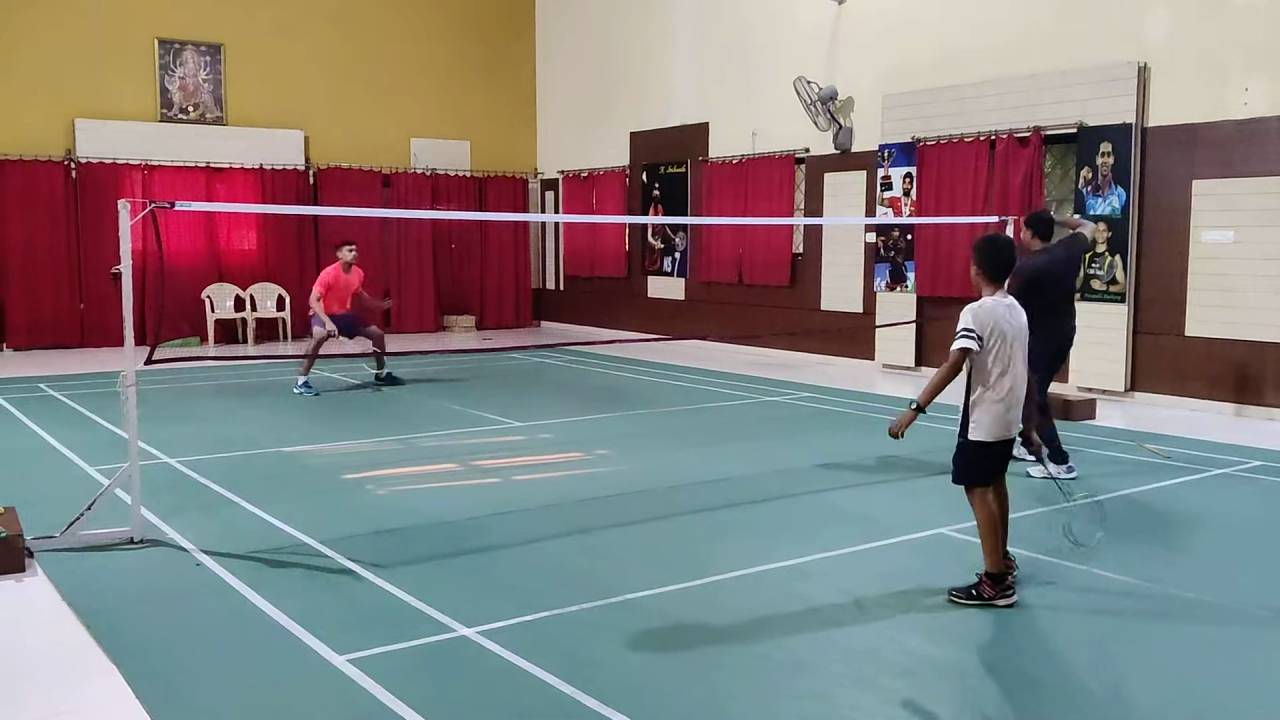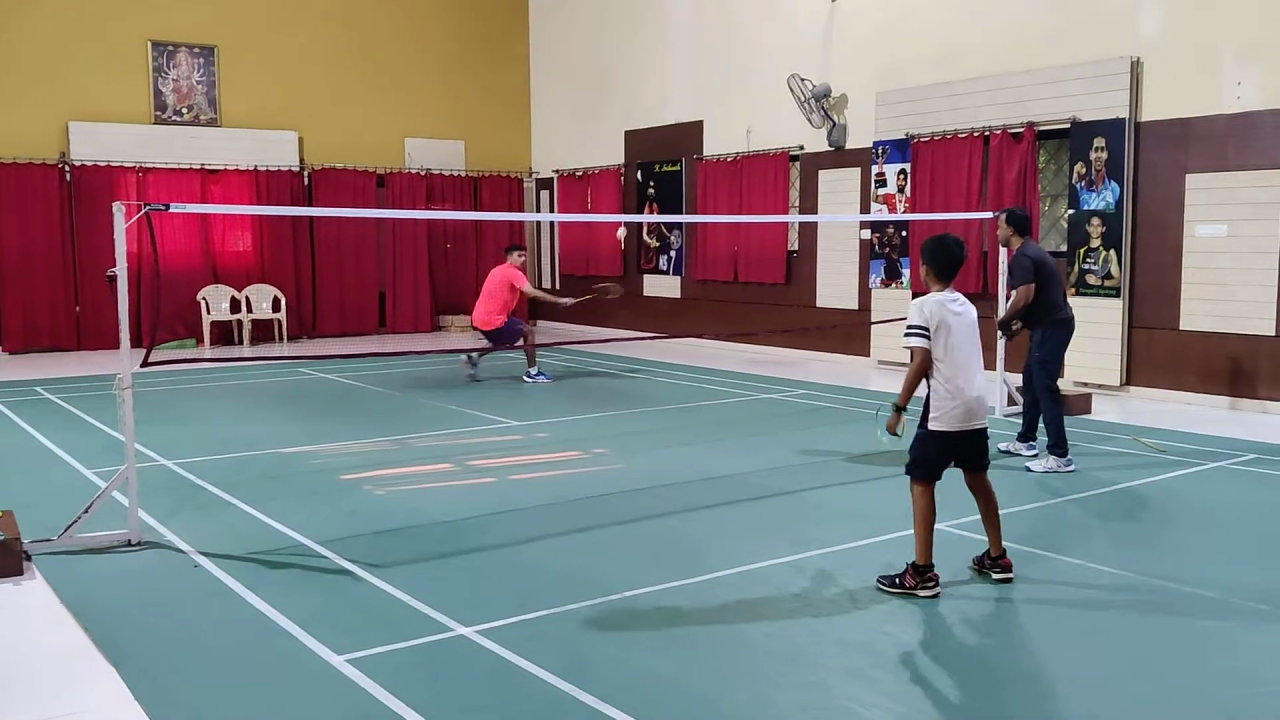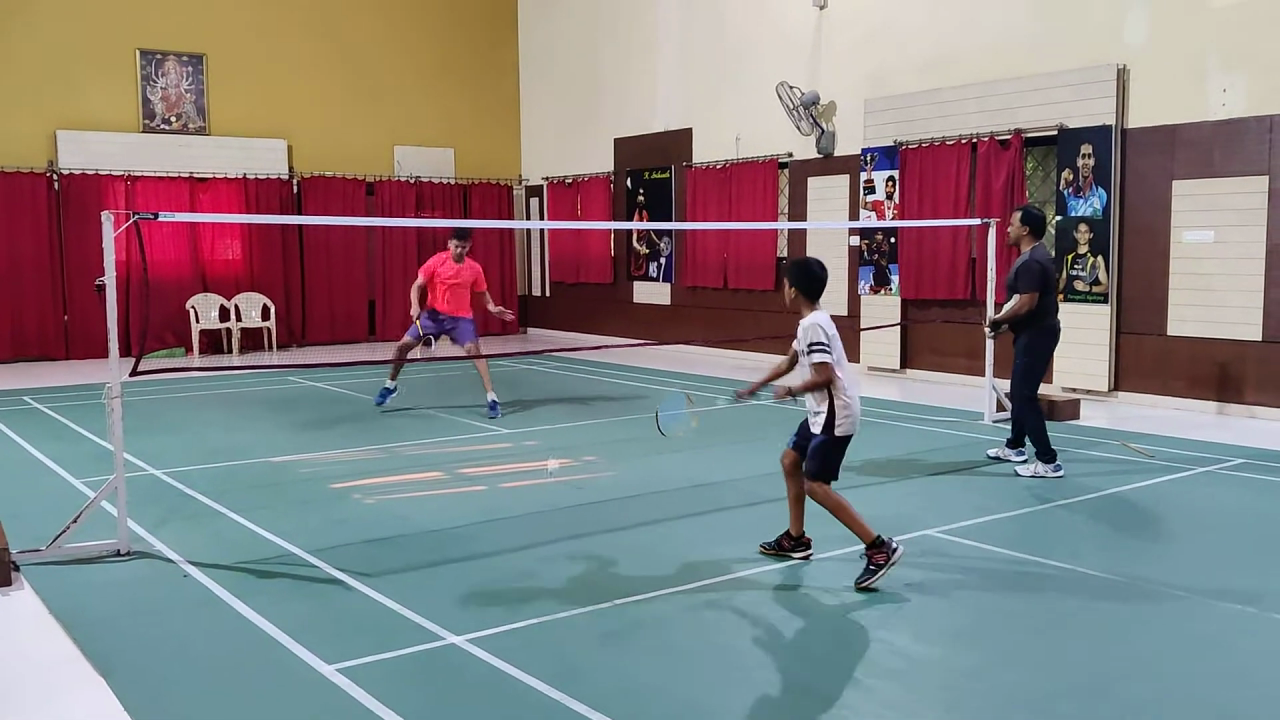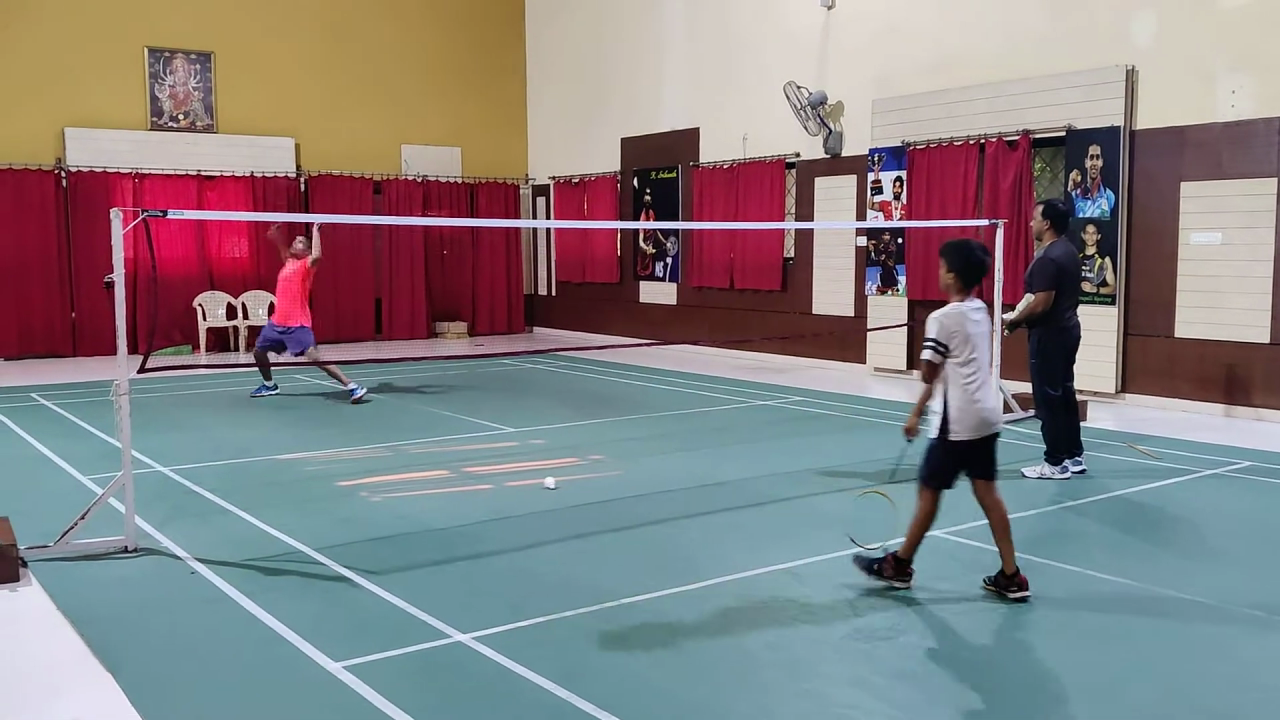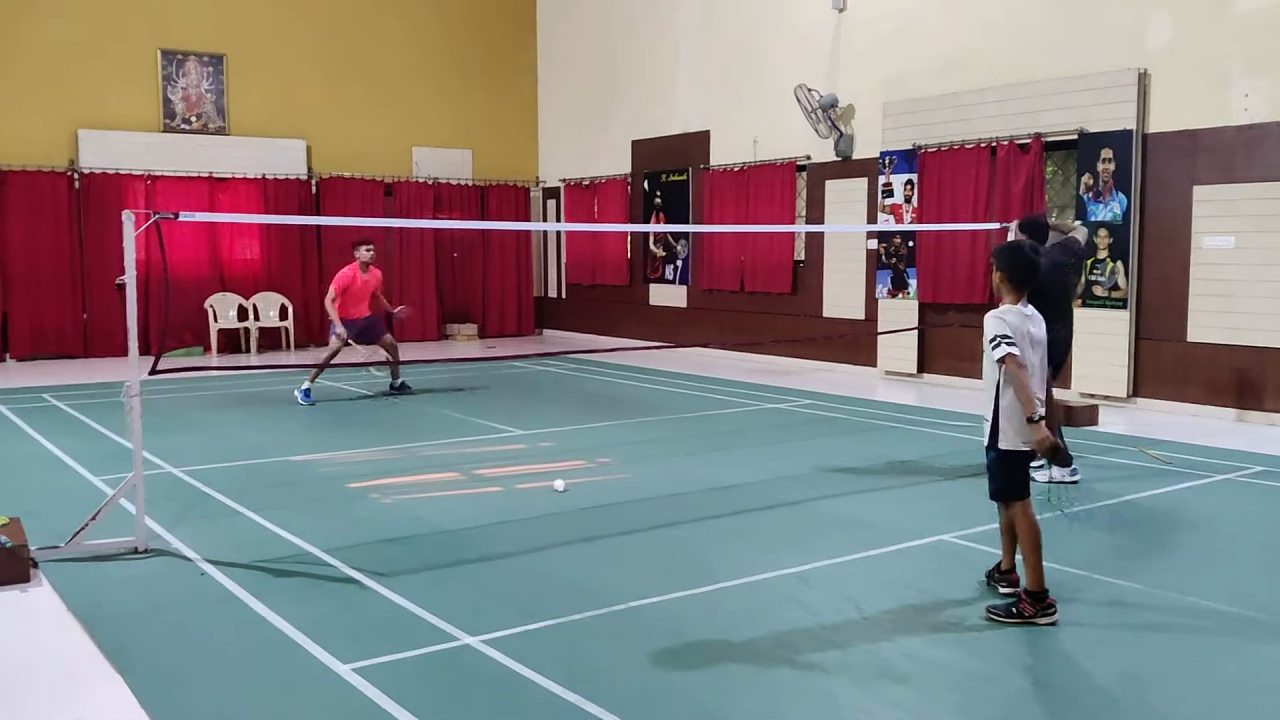
dt=1s
person 1, frame 1
left shoulder: (976, 313)
right shoulder: (1018, 311)
left elbow: (953, 366)
right elbow: (1024, 373)
left wrist: (915, 409)
right wrist: (1029, 424)
left hip: (983, 420)
right hip: (1009, 418)
left knee: (979, 492)
right knee: (995, 486)
left ankle: (997, 582)
right ankle: (1003, 560)
person 1, frame 2
left shoulder: (923, 306)
right shoulder: (966, 306)
left elbow: (921, 362)
left wrist: (898, 407)
left hip: (944, 412)
right hip: (977, 406)
left knee: (921, 485)
right knee: (978, 479)
left ankle: (922, 573)
right ankle: (997, 558)
person 1, frame 3
left shoulder: (813, 325)
right shoulder: (810, 323)
left elbow: (823, 377)
right elbow: (789, 362)
left wrist: (790, 391)
right wrist: (757, 386)
left hip: (834, 416)
right hip: (822, 414)
left knee: (817, 486)
right knee: (790, 462)
left ankle: (879, 547)
right ankle: (796, 539)
person 1, frame 4
left shoulder: (943, 319)
right shoulder: (981, 312)
left elbow: (929, 374)
right wrist: (920, 411)
left hip: (956, 420)
right hip: (986, 416)
left knee: (929, 489)
right knee: (987, 491)
left ankle: (899, 564)
right ankle: (1011, 576)
person 1, frame 5
left shoulder: (997, 319)
right shoulder: (1035, 318)
left elbow: (1016, 371)
right elbow: (1038, 375)
left wrist: (1035, 420)
right wrist: (1037, 420)
left hip: (1008, 428)
right hip: (1023, 425)
left knee: (1017, 506)
right knee: (1008, 499)
left ankle: (1037, 599)
right ankle: (1006, 571)
person 2, frame 1
left shoulder: (1025, 268)
right shoulder: (1070, 250)
right elbow: (1088, 227)
right wrist: (1056, 220)
left hip: (1040, 339)
right hip: (1063, 335)
left knee: (1032, 399)
right knee: (1034, 394)
left ankle: (1060, 463)
right ankle: (1029, 446)
person 2, frame 2
left shoulder: (1021, 257)
right shoulder: (1032, 251)
left elbow: (1024, 298)
left wrist: (1004, 321)
right wrist: (1020, 323)
left hip: (1051, 328)
right hip: (1050, 325)
left knee: (1045, 388)
right knee: (1031, 382)
left ankle: (1059, 456)
right ankle: (1026, 440)
person 2, frame 3
left shoulder: (1032, 262)
right shoulder: (1033, 256)
left elbow: (1026, 305)
left wrist: (997, 320)
right wrist: (1005, 324)
left hip: (1035, 336)
right hip: (1034, 334)
left knee: (1025, 396)
right knee: (1020, 393)
left ankle: (1048, 461)
right ankle: (1015, 446)
person 2, frame 4
left shoulder: (1048, 259)
right shoulder: (1068, 252)
left elbow: (1041, 304)
left wrist: (1014, 320)
right wrist: (1020, 315)
left hip: (1049, 336)
right hip: (1066, 330)
left knee: (1047, 400)
right knee: (1064, 395)
left ankle: (1055, 463)
right ankle: (1073, 456)
person 2, frame 5
right shoulder: (1066, 251)
right elbow: (1081, 232)
right wrist: (1054, 226)
right hip: (1061, 337)
left knee: (1042, 401)
left ankle: (1063, 466)
person 3, frame 1
left shoulder: (358, 274)
right shoulder: (329, 274)
right elbow: (313, 300)
left wrist: (380, 305)
right wrist: (327, 322)
left hip: (346, 314)
right hip: (324, 314)
left knee: (378, 334)
right knee: (319, 336)
left ankle: (381, 375)
right ankle: (301, 381)
person 3, frame 2
left shoulder: (497, 271)
right shoulder: (515, 274)
right elbow: (532, 292)
right wrist: (559, 300)
left hip: (479, 319)
right hip: (494, 321)
left knee: (503, 342)
right knee: (528, 332)
left ankle: (473, 358)
right ankle: (532, 372)
person 3, frame 3
left shoulder: (475, 269)
right shoulder: (435, 262)
left elbow: (483, 293)
right elbow: (417, 286)
left wrist: (493, 309)
right wrist: (415, 306)
left hip: (461, 317)
right hip: (434, 314)
left knee: (473, 350)
right knee: (404, 345)
left ankle: (492, 398)
right ankle: (391, 386)
person 3, frame 4
left shoulder: (305, 264)
right shoulder: (289, 263)
left elbow: (317, 255)
left wrist: (315, 229)
right wrist: (278, 238)
left hip: (298, 324)
right hip: (277, 322)
left knee: (314, 357)
right knee: (259, 352)
left ankle: (352, 387)
right ankle: (269, 385)
person 3, frame 5
left shoulder: (376, 275)
right shoulder: (345, 274)
right elbow: (329, 301)
left wrist: (392, 312)
right wrist: (338, 325)
left hip: (365, 318)
right hip: (343, 319)
left knee: (391, 344)
right knee: (335, 347)
left ankle: (396, 383)
right ankle: (305, 388)
